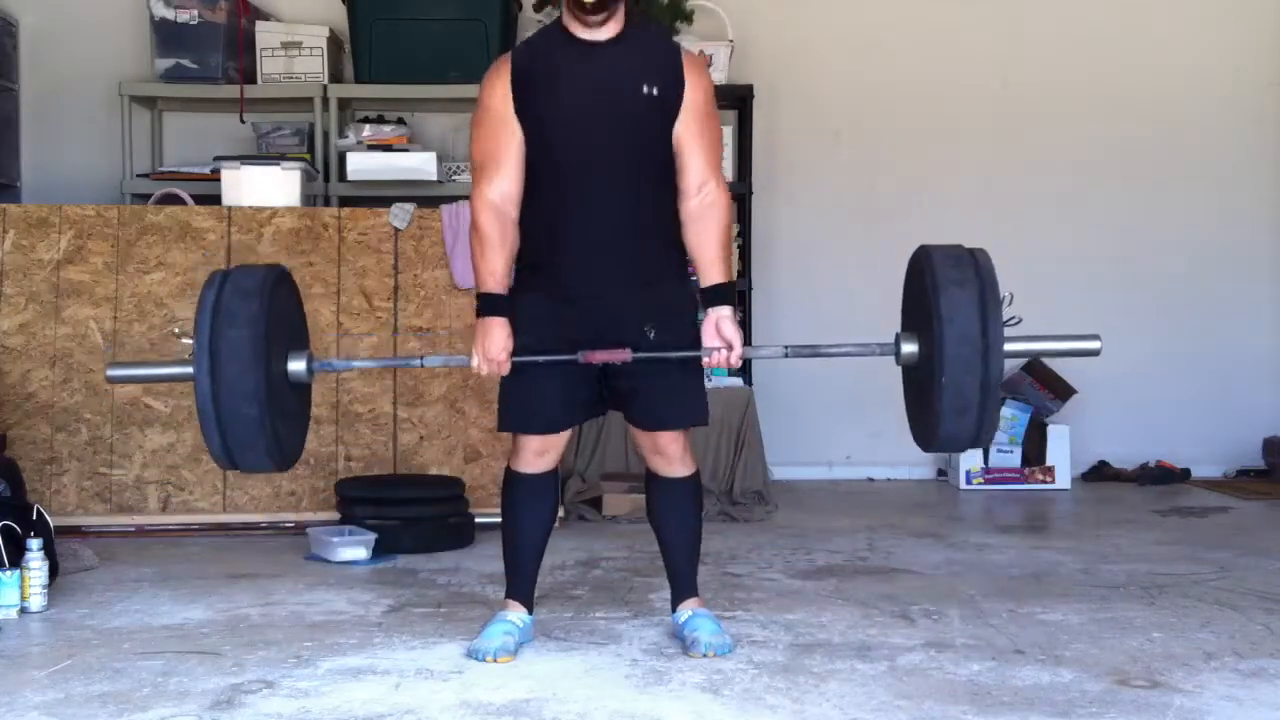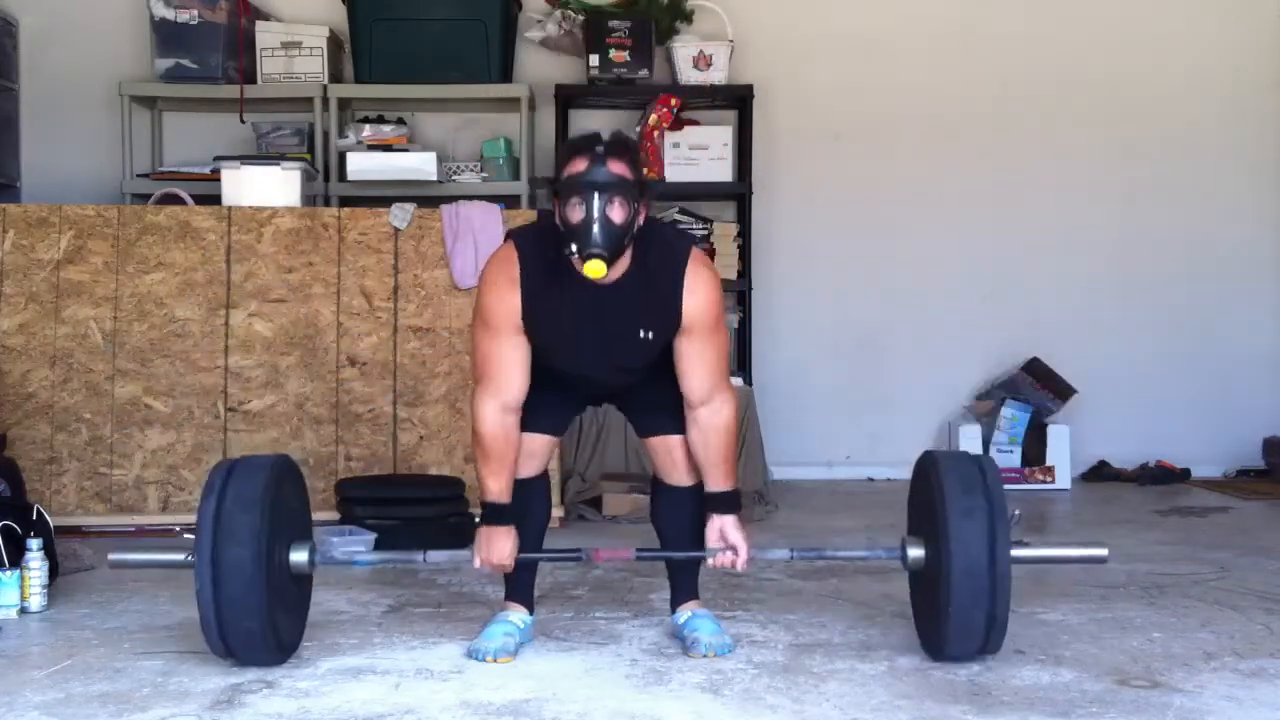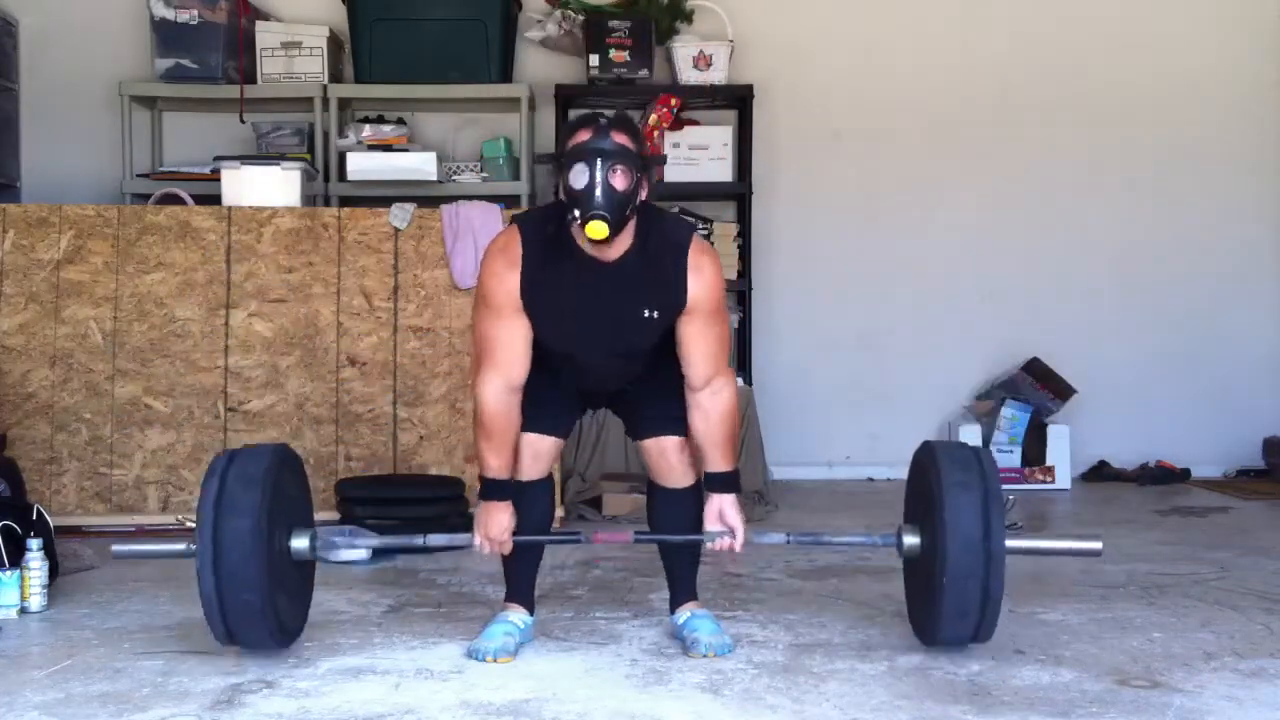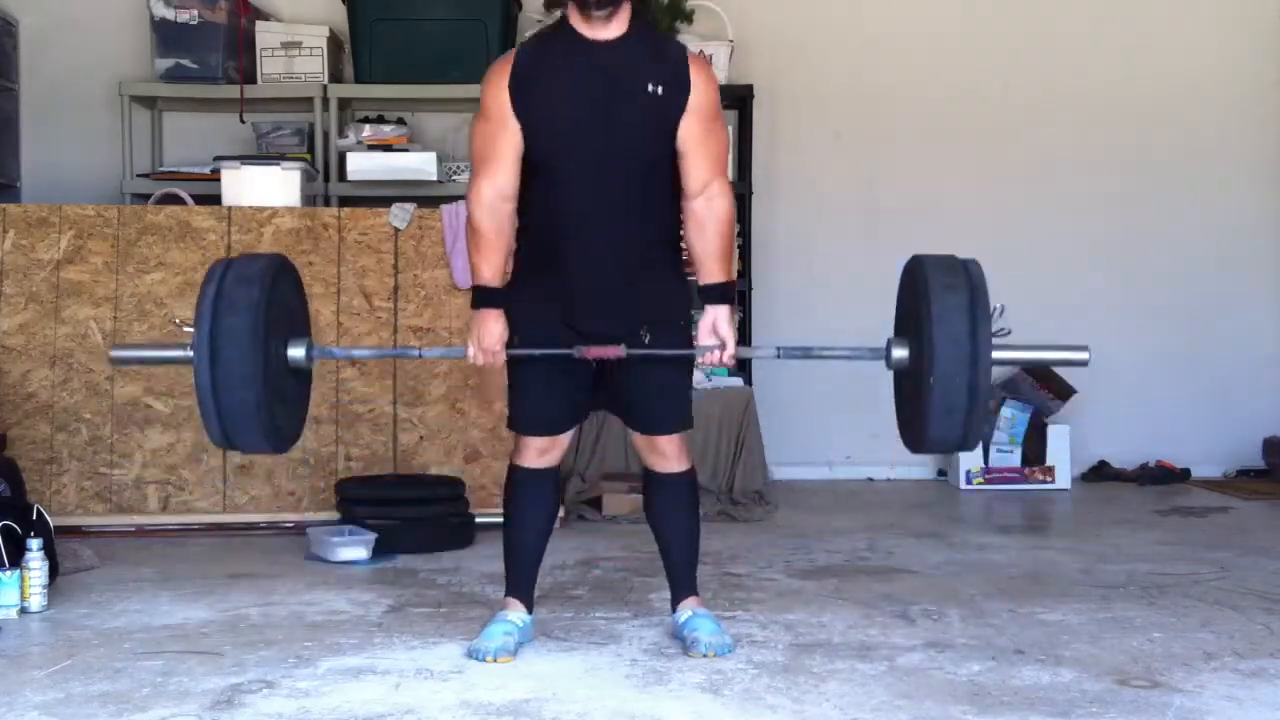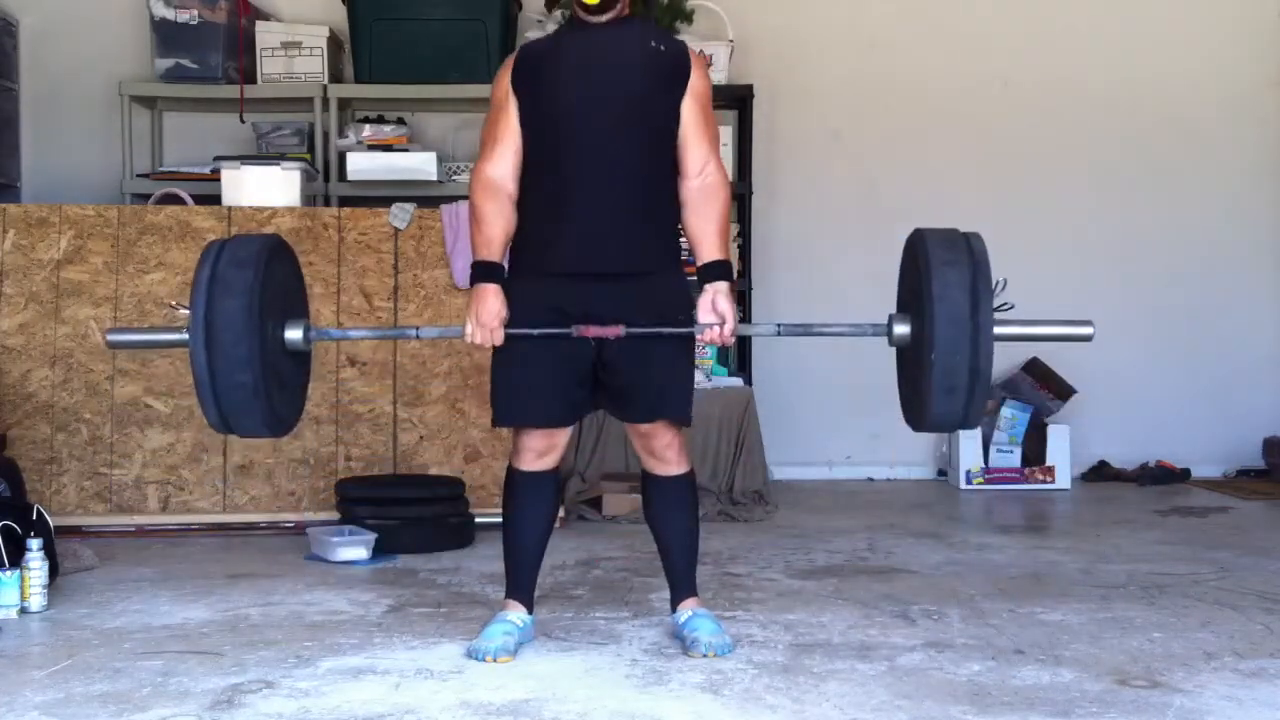
dt=0.5s
person 1, frame 1
left shoulder: (676, 67)
right shoulder: (514, 72)
left elbow: (701, 189)
right elbow: (497, 196)
left wrist: (718, 300)
right wrist: (492, 309)
left hip: (654, 302)
right hip: (547, 305)
left knee: (669, 447)
right knee: (534, 450)
left ankle: (688, 604)
right ankle: (516, 608)
person 1, frame 2
left shoulder: (687, 272)
right shoulder: (513, 269)
left elbow: (708, 400)
right elbow: (499, 402)
left wrist: (723, 507)
right wrist: (496, 517)
left hip: (649, 370)
right hip: (552, 371)
left knee: (678, 459)
right knee: (524, 457)
left ankle: (688, 606)
right ankle: (517, 609)
person 1, frame 3
left shoulder: (689, 259)
right shoulder: (514, 255)
left elbow: (709, 383)
right elbow: (499, 384)
left wrist: (721, 490)
right wrist: (495, 497)
left hip: (649, 368)
right hip: (552, 367)
left knee: (673, 459)
right knee: (527, 458)
left ankle: (687, 607)
right ankle: (516, 609)
person 1, frame 4
left shoulder: (683, 71)
right shoulder: (517, 73)
left elbow: (706, 193)
right elbow: (494, 194)
left wrist: (716, 303)
right wrist: (488, 305)
left hip: (651, 301)
right hip: (544, 303)
left knee: (666, 448)
right knee: (536, 449)
left ankle: (687, 604)
right ankle: (516, 607)
person 1, frame 5
left shoulder: (674, 58)
right shoulder: (525, 65)
left elbow: (700, 173)
right elbow: (497, 177)
left wrist: (716, 277)
right wrist: (487, 280)
left hip: (649, 288)
right hip: (542, 290)
left knee: (662, 443)
right knee: (536, 447)
left ankle: (688, 604)
right ankle: (517, 608)
